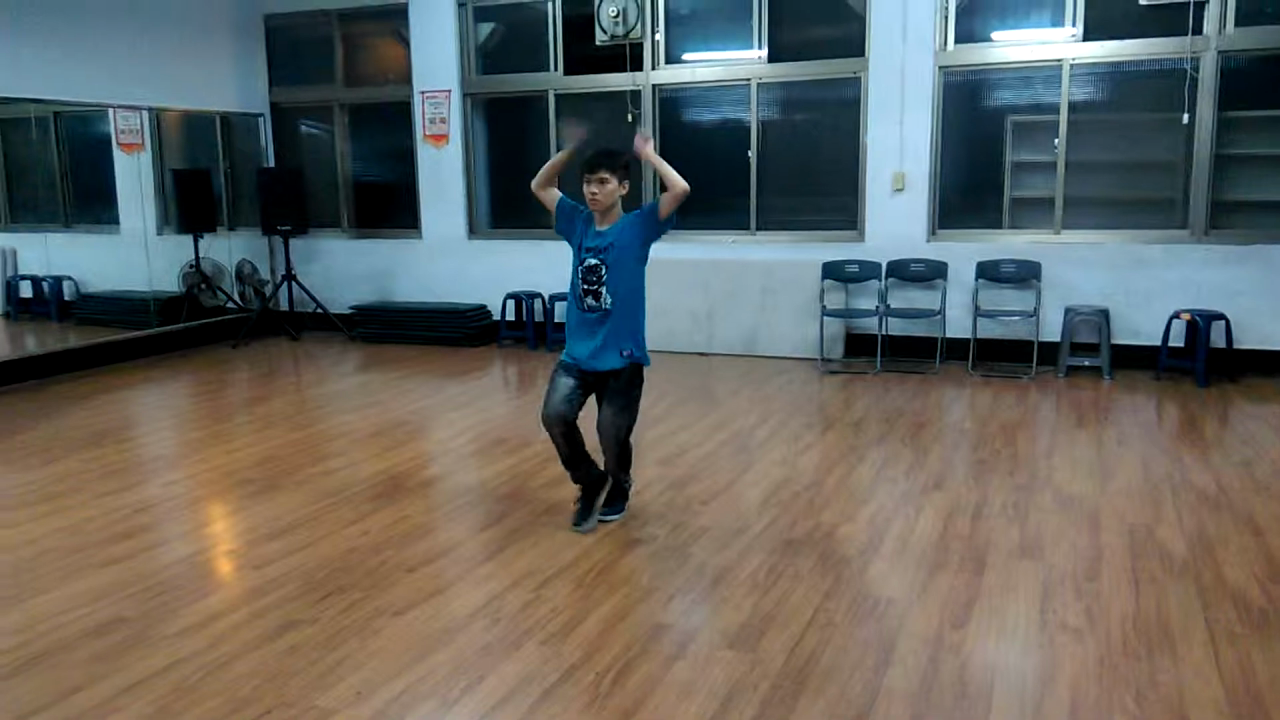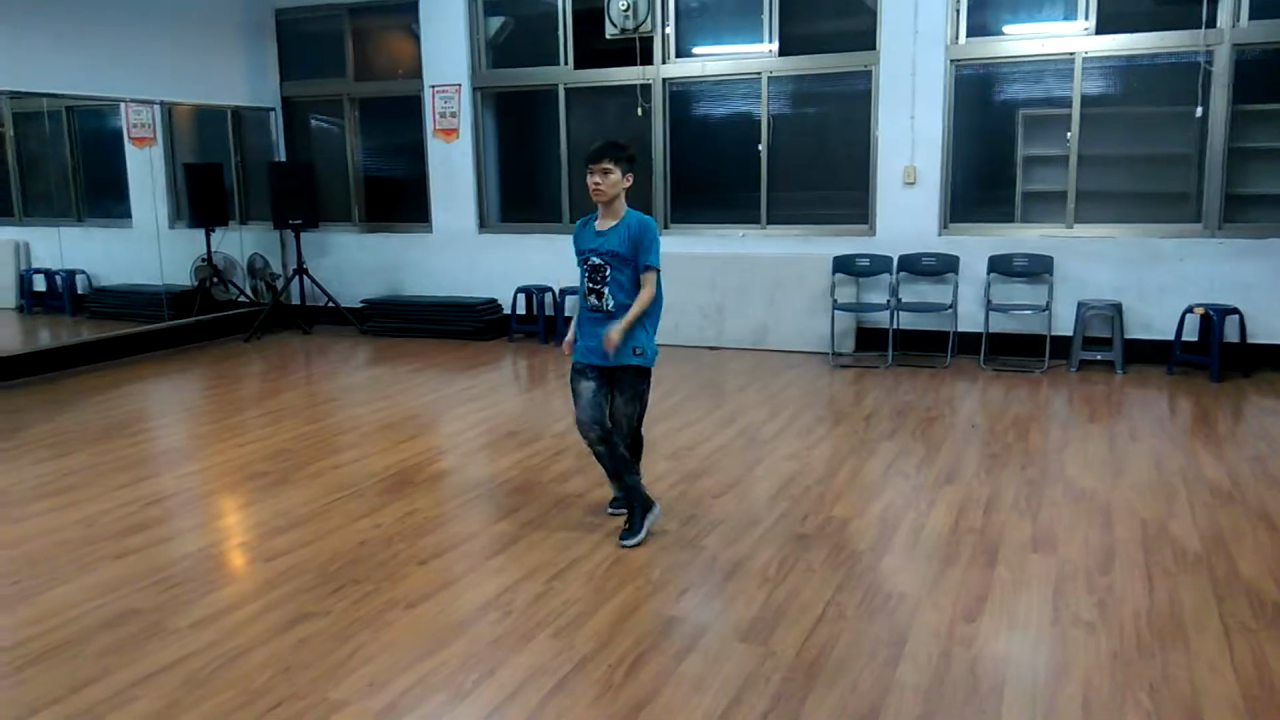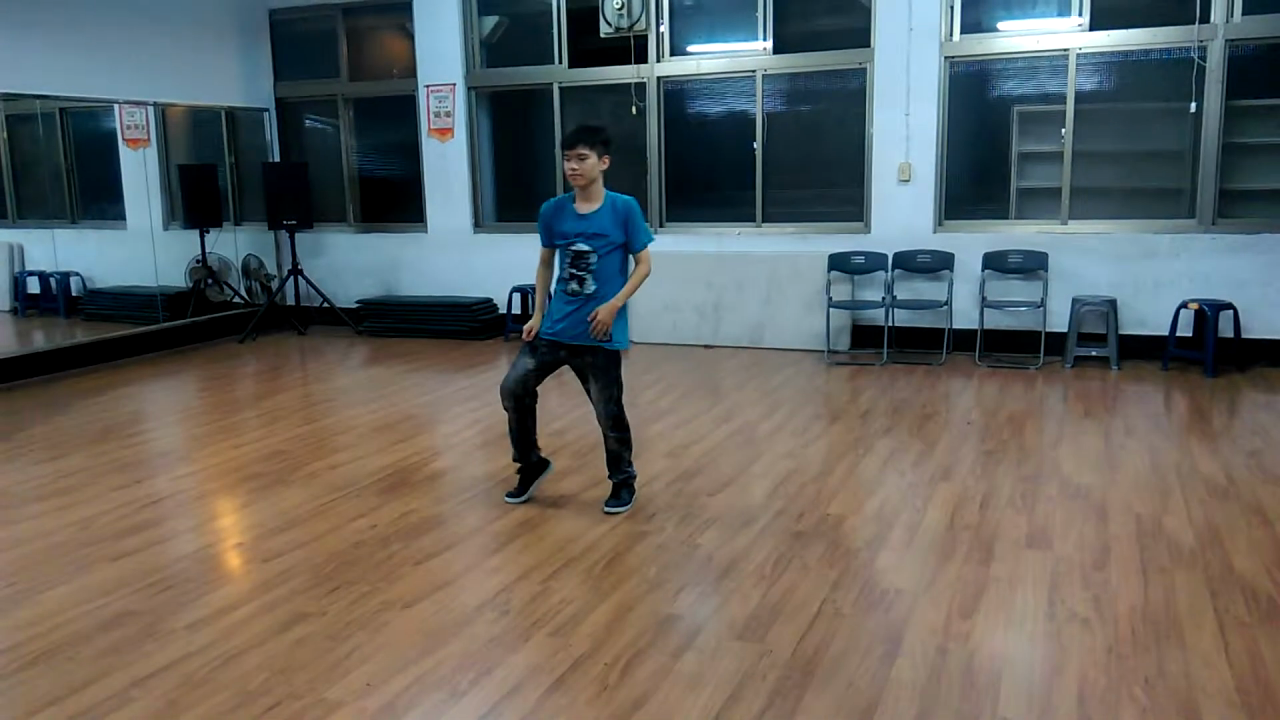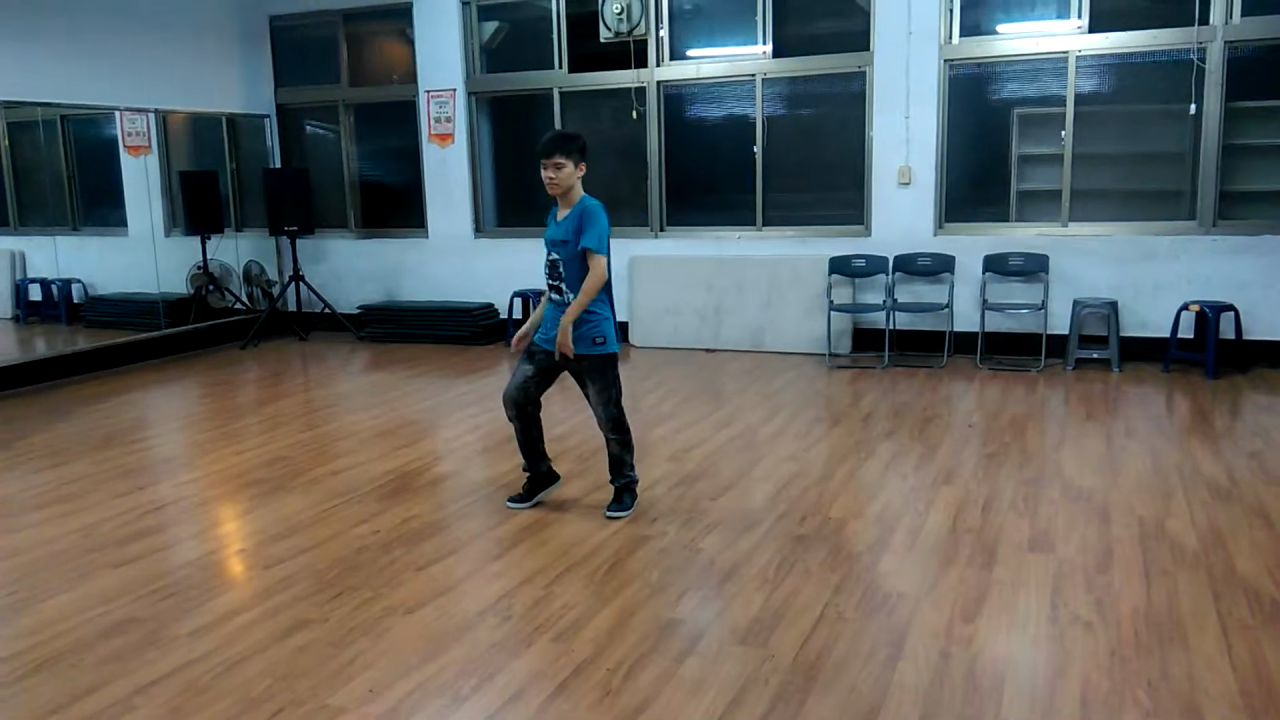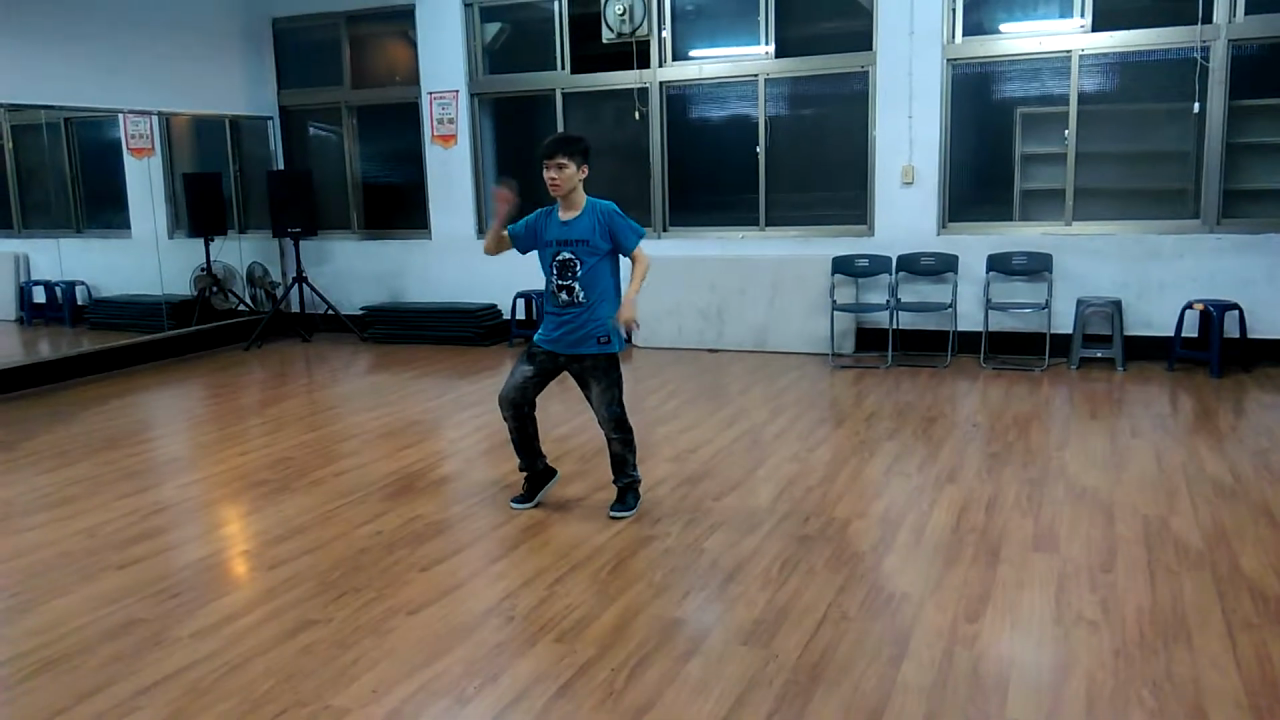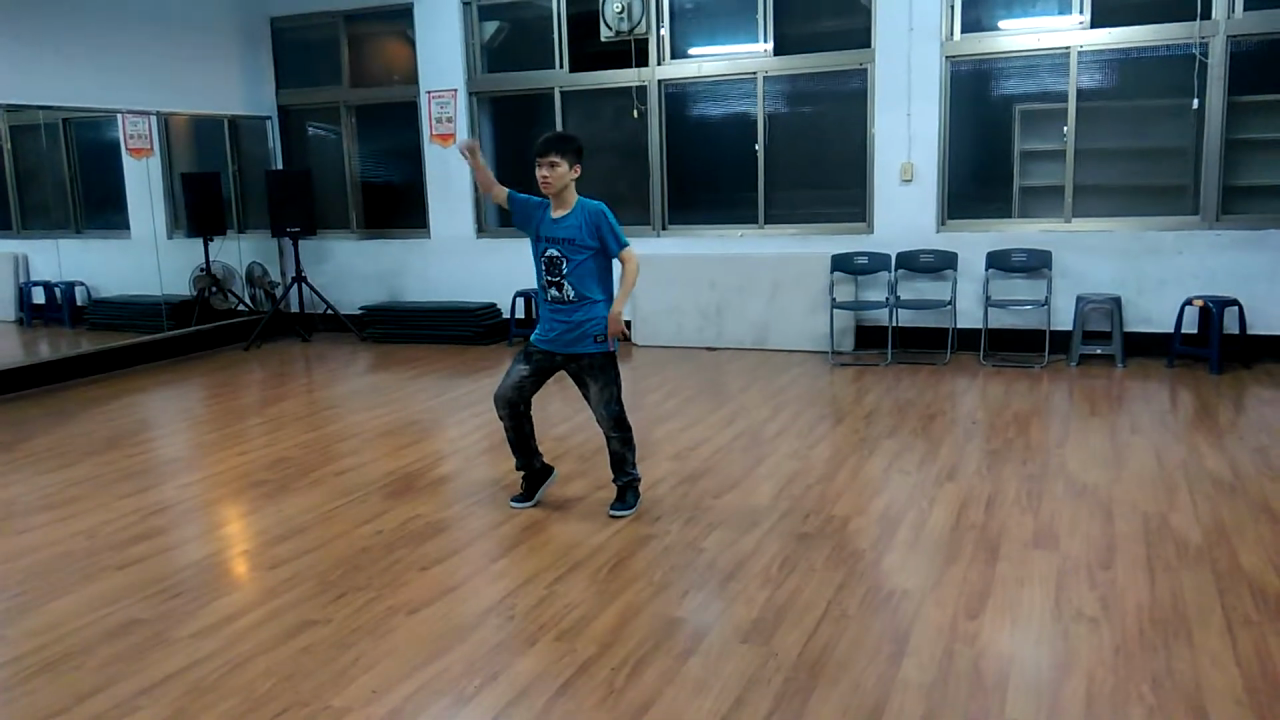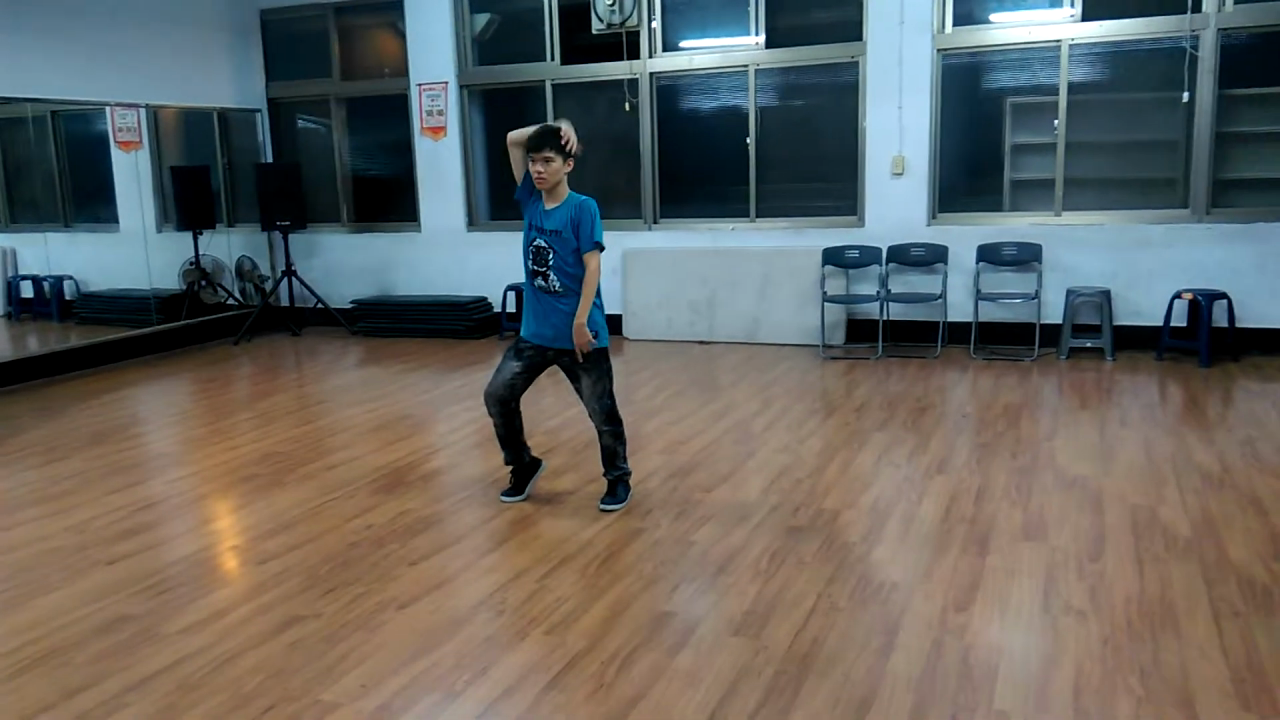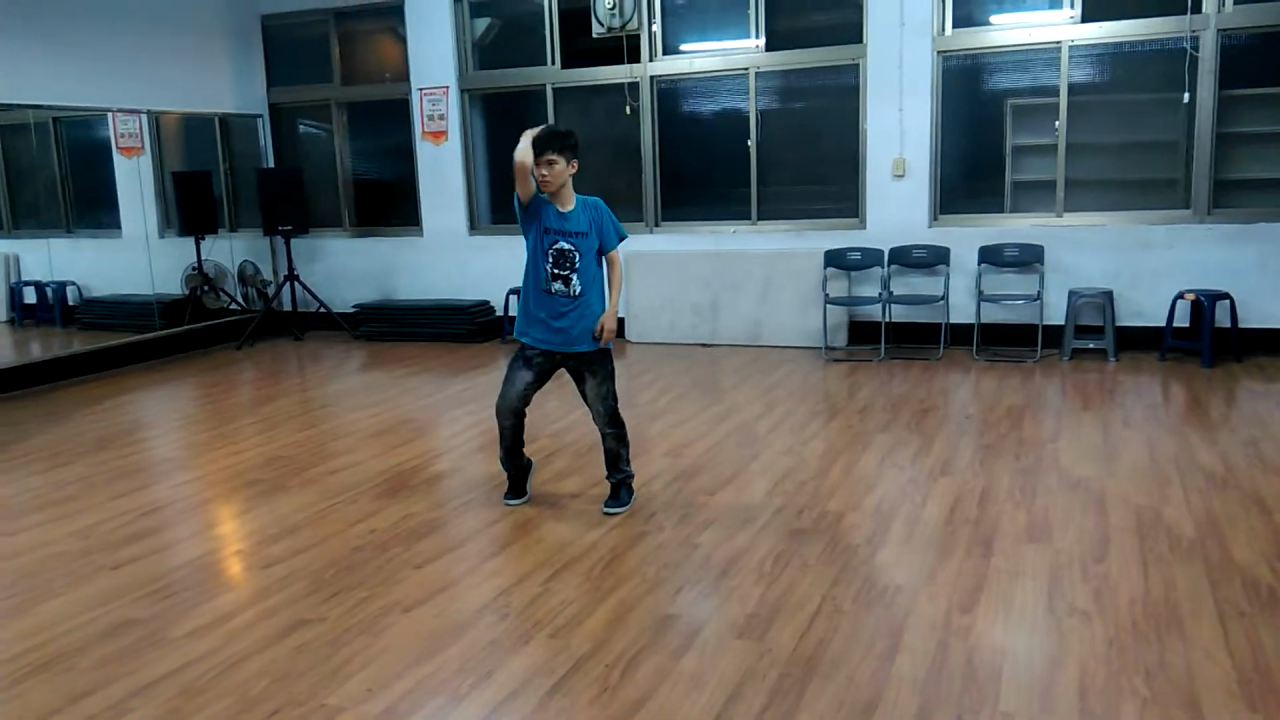
dt=0.4s
person 1, frame 1
left shoulder: (639, 226)
right shoulder: (578, 221)
left elbow: (681, 190)
right elbow: (538, 186)
left wrist: (648, 154)
right wrist: (568, 149)
left hip: (622, 352)
right hip: (578, 350)
left knee: (613, 435)
right knee: (555, 415)
left ankle: (618, 487)
right ankle: (590, 481)
person 1, frame 2
left shoulder: (642, 227)
right shoulder: (583, 228)
left elbow: (649, 289)
left wrist: (622, 326)
right wrist: (574, 327)
left hip: (631, 347)
right hip: (588, 347)
left knee: (625, 427)
right knee: (591, 425)
left ankle: (627, 486)
right ankle: (639, 503)
person 1, frame 3
left shoulder: (625, 209)
right shoulder: (553, 210)
left elbow: (644, 264)
left wrist: (614, 305)
right wrist: (538, 314)
left hip: (599, 331)
right hip: (555, 327)
left knee: (608, 412)
right knee: (513, 388)
left ankle: (623, 481)
right ankle: (531, 465)
person 1, frame 4
left shoulder: (591, 211)
right shoulder: (554, 217)
left elbow: (599, 273)
left wrist: (569, 321)
right wrist: (532, 324)
left hip: (590, 335)
right hip: (551, 333)
left knee: (608, 415)
right knee: (516, 398)
left ankle: (625, 485)
right ankle: (541, 475)
person 1, frame 5
left shoulder: (606, 214)
right shoulder: (541, 220)
left elbow: (640, 259)
right elbow: (493, 247)
left wrist: (629, 299)
right wrist: (500, 215)
left hip: (596, 339)
right hip: (550, 336)
left knee: (610, 417)
right knee: (512, 399)
left ankle: (628, 485)
right ankle: (538, 473)
person 1, frame 6
left shoulder: (594, 213)
right shoulder: (533, 210)
left elbow: (629, 260)
right elbow: (493, 190)
left wrist: (617, 308)
right wrist: (475, 158)
left hip: (590, 338)
right hip: (546, 336)
left knee: (609, 416)
right knee: (507, 398)
left ankle: (627, 484)
right ankle: (536, 472)
person 1, frame 7
left shoulder: (583, 208)
right shoulder: (531, 199)
left elbow: (592, 268)
right elbow: (513, 141)
left wrist: (581, 322)
right wrist: (552, 127)
left hip: (579, 333)
right hip: (535, 332)
left knee: (601, 411)
right knee: (497, 395)
left ankle: (618, 479)
right ankle: (524, 467)
person 1, frame 8
left shoulder: (595, 210)
right shoulder: (532, 207)
left elbow: (614, 261)
right elbow: (521, 165)
left wrist: (611, 311)
right wrist: (529, 136)
left hip: (587, 336)
right hip: (538, 335)
left knee: (605, 413)
right knee: (508, 406)
left ankle: (621, 482)
right ankle: (517, 472)
